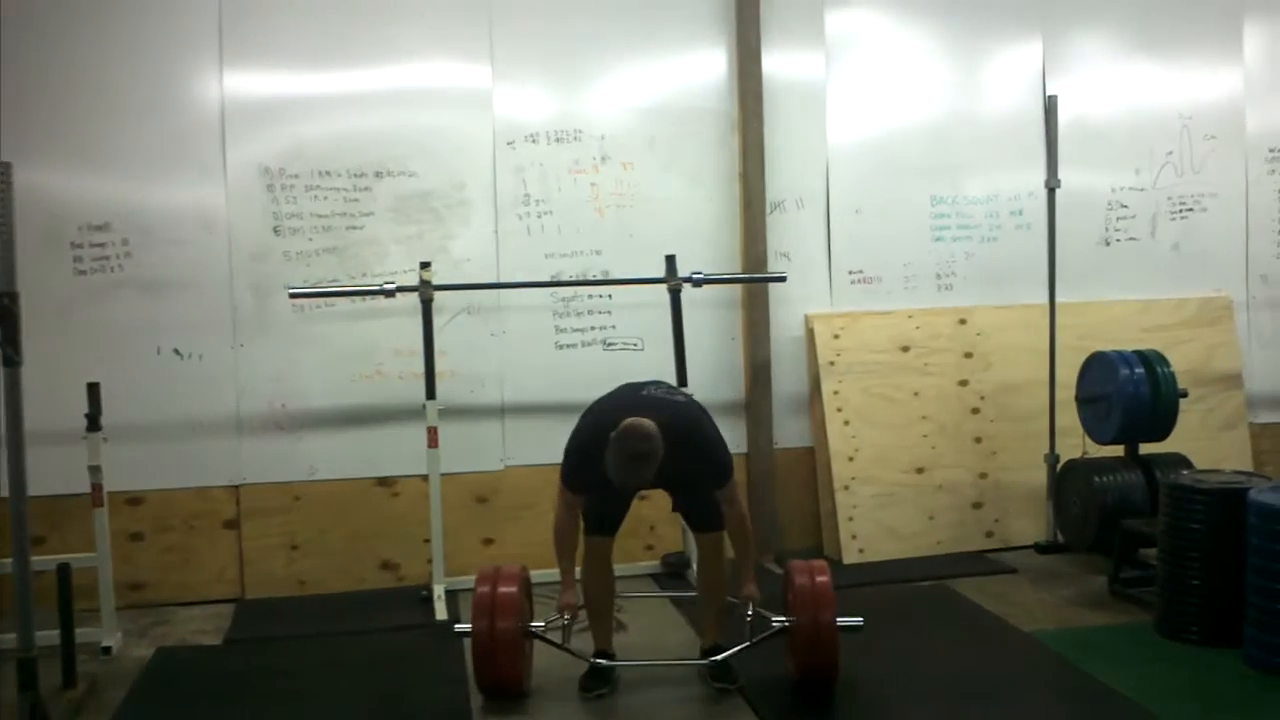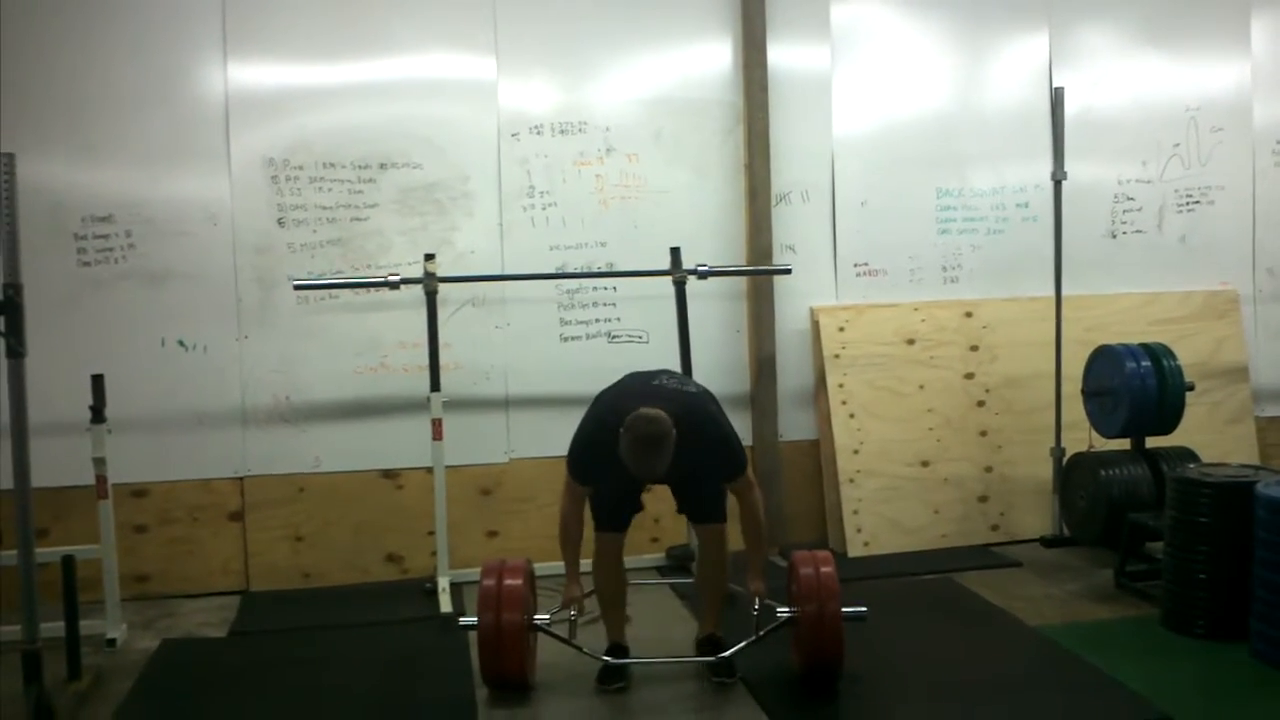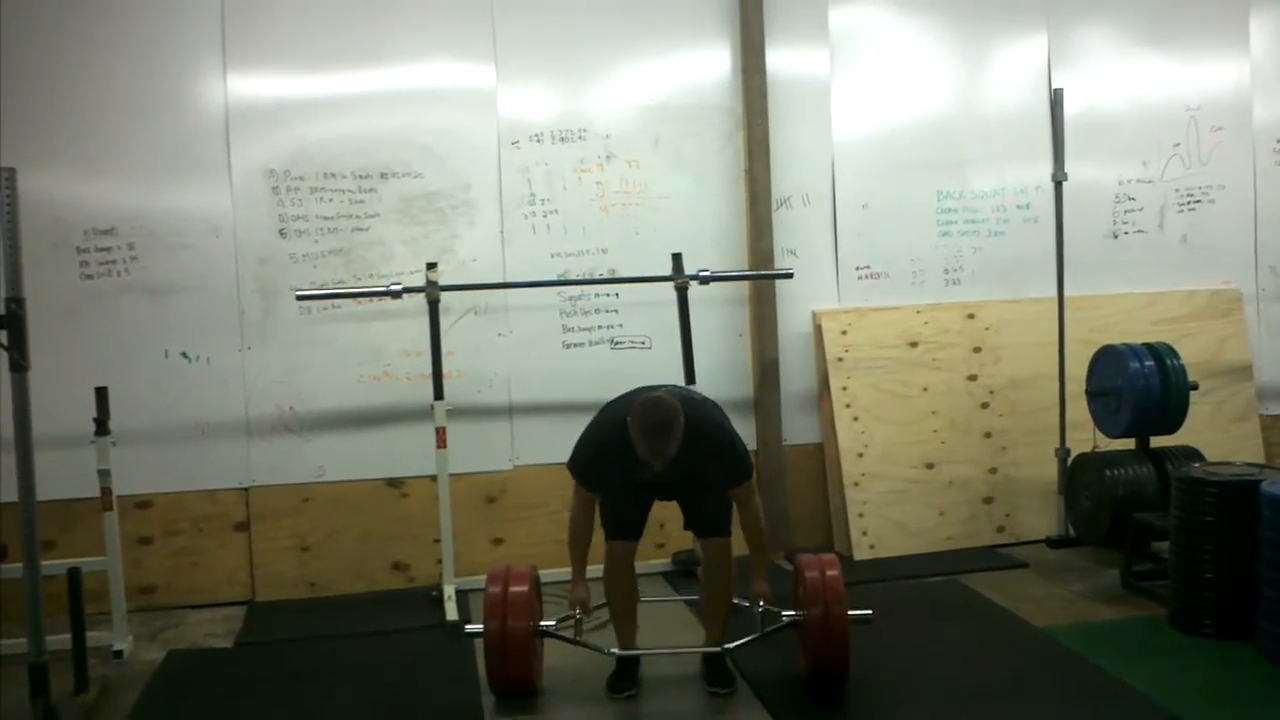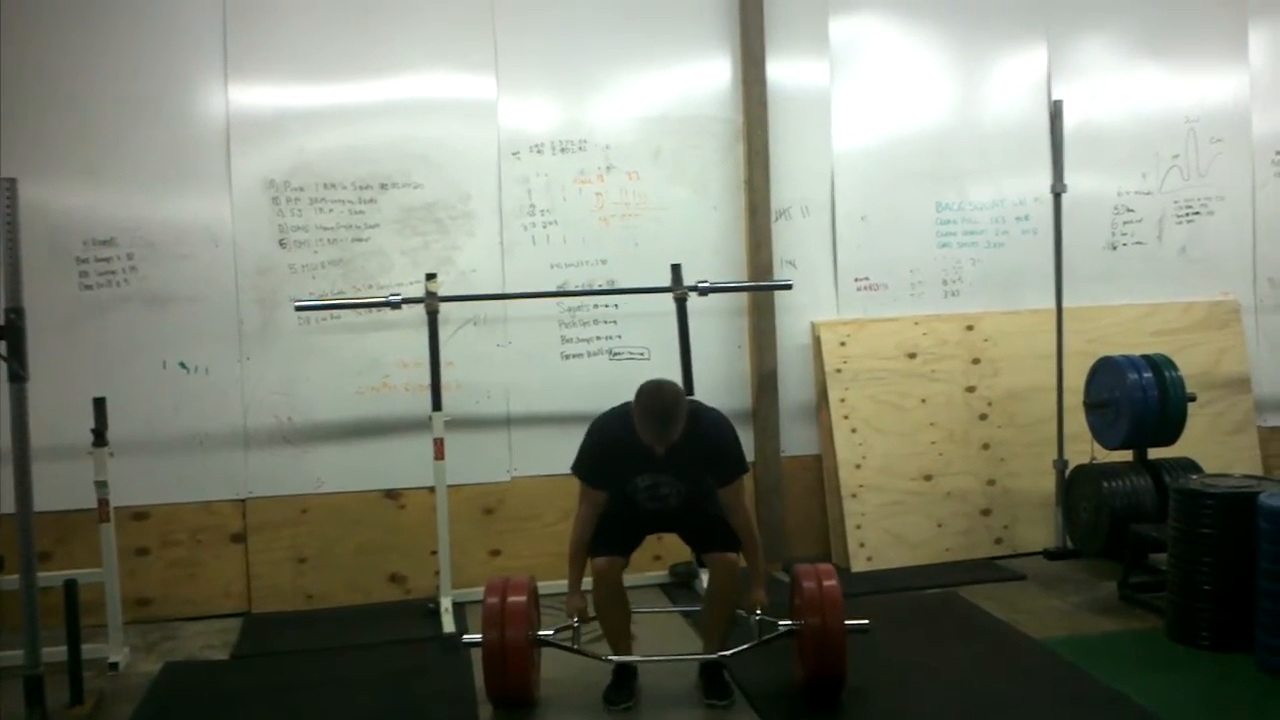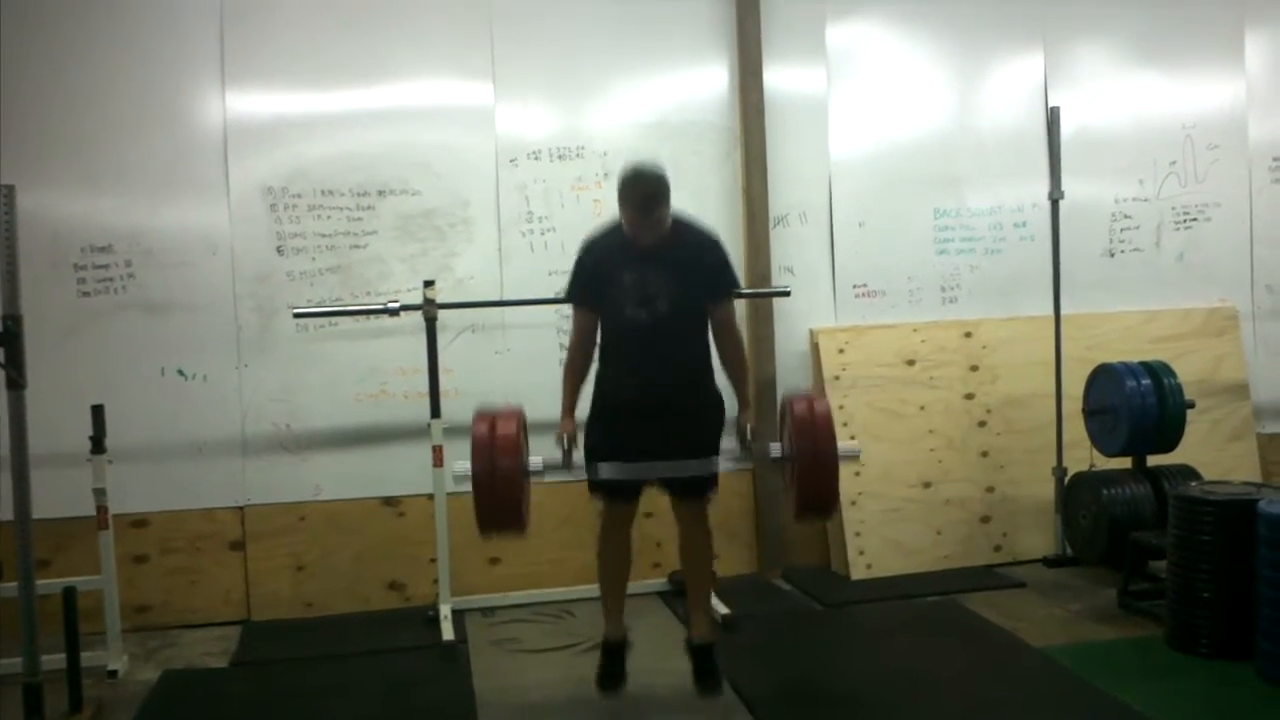
dt=1s
person 1, frame 1
left shoulder: (698, 436)
right shoulder: (587, 439)
left elbow: (732, 504)
right elbow: (568, 508)
left wrist: (747, 578)
right wrist: (568, 585)
left hip: (686, 462)
right hip: (608, 461)
left knee: (712, 542)
right knee: (596, 547)
left ankle: (712, 652)
right ankle: (603, 657)
person 1, frame 2
left shoulder: (710, 429)
right shoulder: (595, 433)
left elbow: (748, 494)
right elbow: (572, 501)
left wrist: (755, 574)
right wrist: (572, 579)
left hip: (695, 457)
left knee: (713, 533)
right knee: (607, 544)
left ankle: (708, 639)
right ankle: (617, 648)
person 1, frame 3
left shoulder: (714, 432)
right shoulder: (603, 435)
left elbow: (747, 500)
right elbow: (583, 505)
left wrist: (760, 574)
right wrist: (578, 580)
left hip: (699, 471)
left knee: (718, 549)
right knee: (618, 552)
left ankle: (713, 653)
right ankle: (627, 657)
person 1, frame 4
left shoulder: (714, 430)
right shoulder: (606, 433)
left elbow: (736, 507)
right elbow: (588, 511)
left wrist: (758, 582)
right wrist: (575, 589)
left hip: (695, 501)
right hip: (627, 505)
left knee: (727, 562)
right knee: (604, 567)
left ankle: (711, 665)
right ankle: (624, 667)
person 1, frame 5
left shoulder: (702, 249)
right shoulder: (597, 253)
left elbow: (725, 329)
right elbow: (583, 335)
left wrist: (744, 405)
right wrist: (567, 412)
left hip: (690, 401)
right hip: (618, 403)
left knee: (694, 508)
right knee: (615, 510)
left ankle: (702, 643)
right ankle: (613, 642)
